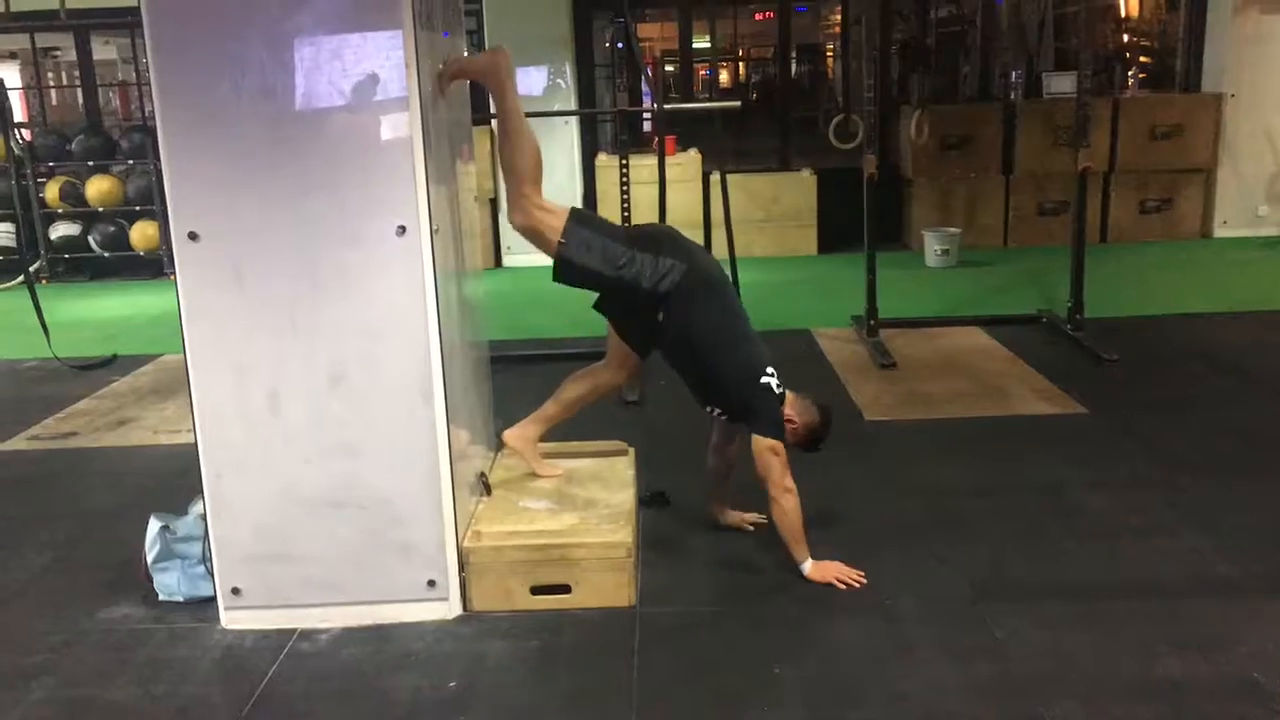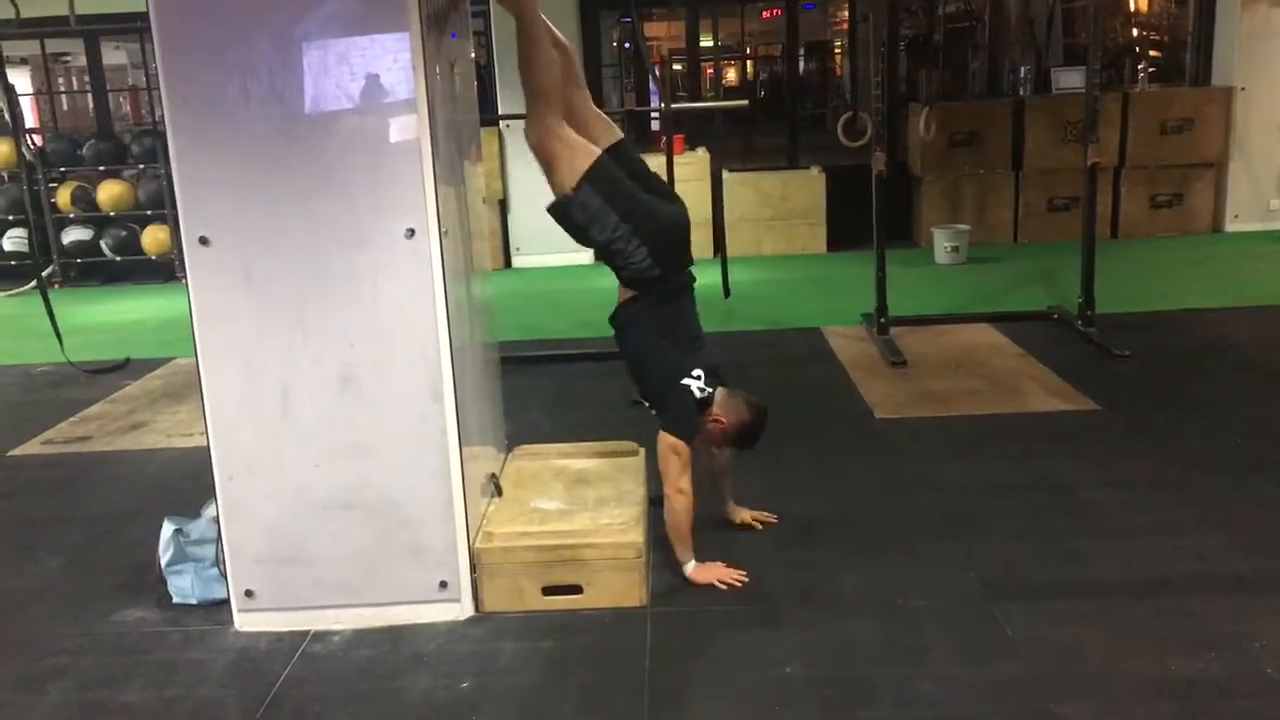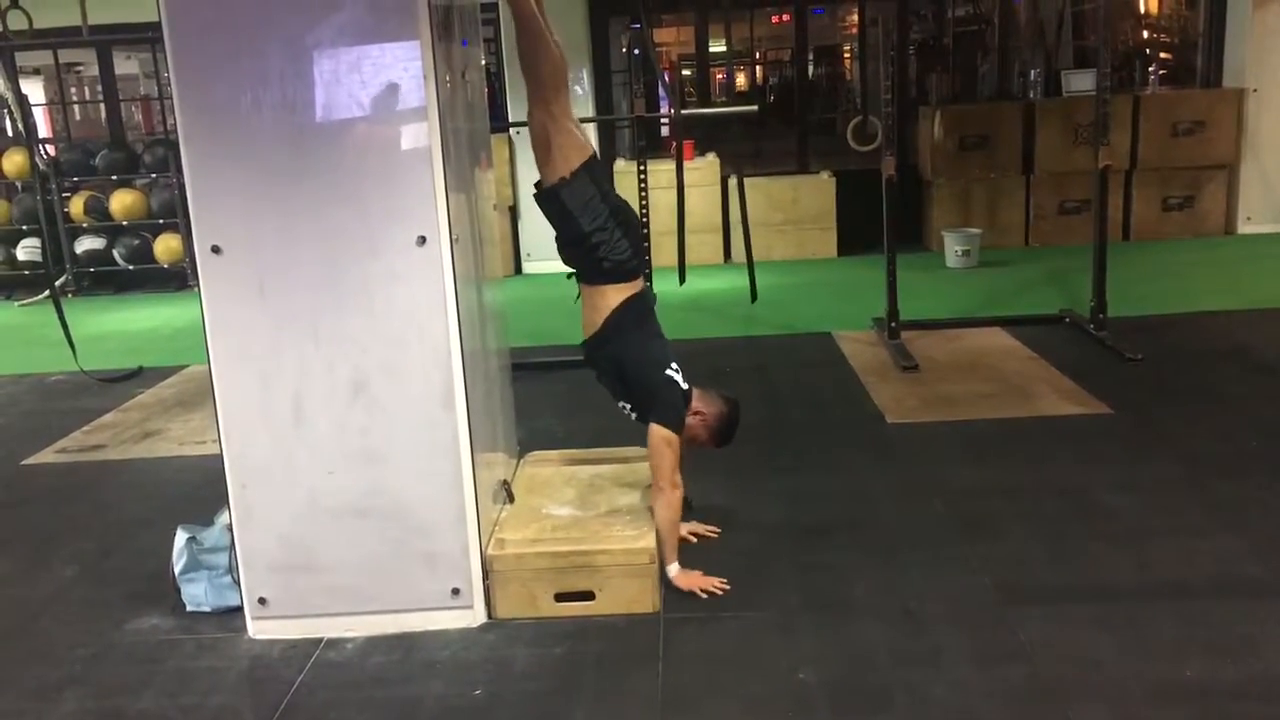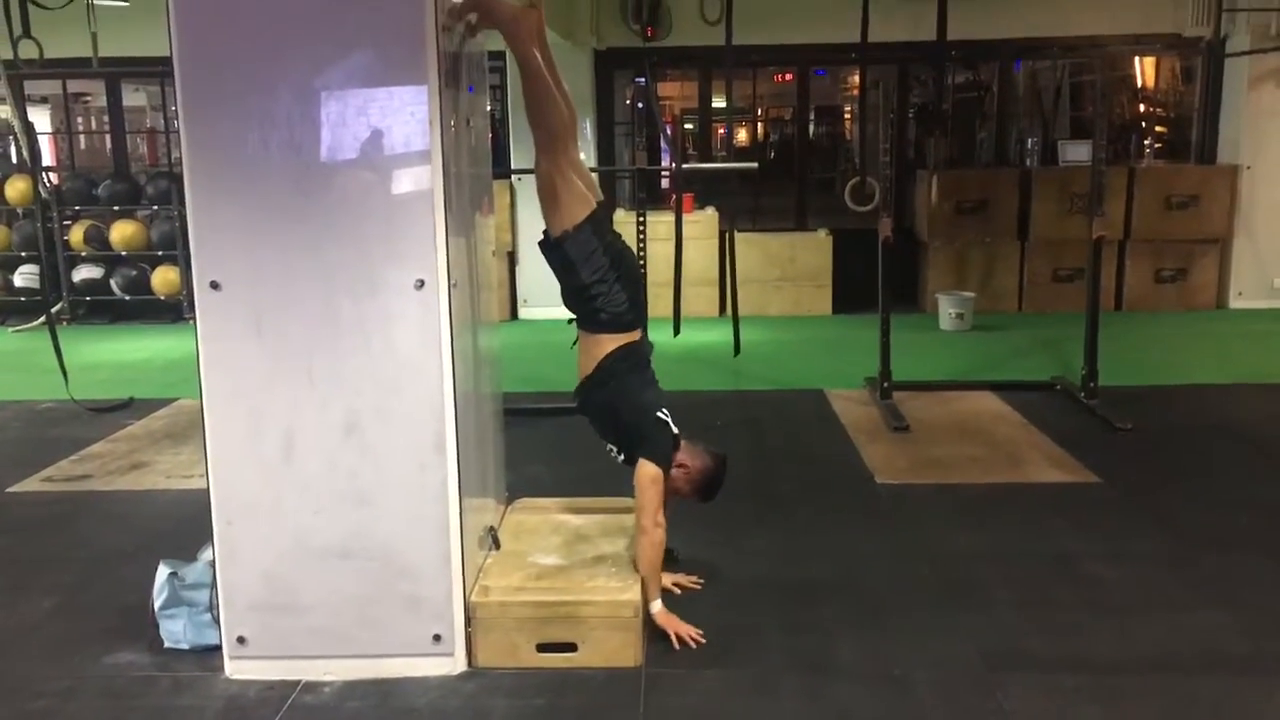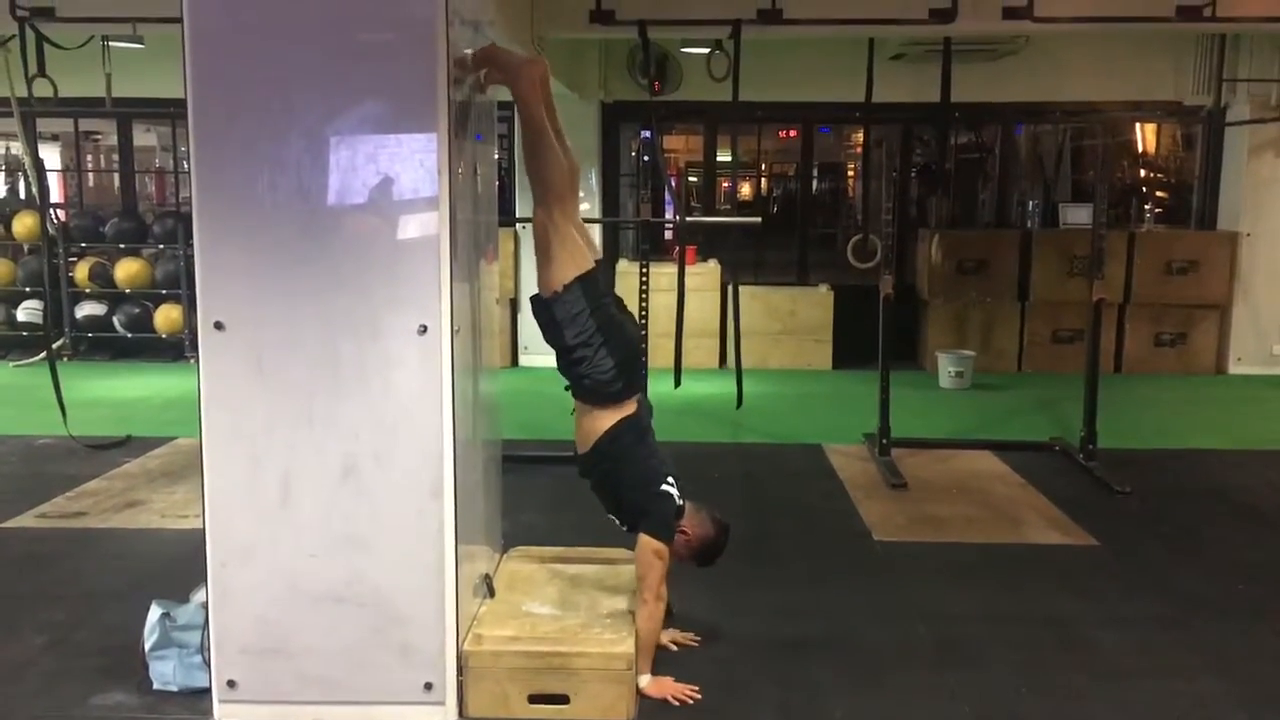
dt=1s
person 1, frame 1
left shoulder: (748, 396)
right shoulder: (763, 404)
left elbow: (723, 441)
right elbow: (781, 490)
left wrist: (721, 508)
right wrist: (808, 565)
left hip: (671, 274)
right hip: (665, 275)
left knee: (617, 369)
right knee: (528, 210)
left ankle: (529, 431)
right ankle: (498, 76)
person 1, frame 2
left shoulder: (707, 387)
right shoulder: (686, 398)
left elbow: (716, 445)
right elbow: (677, 490)
left wrist: (732, 505)
right wrist: (691, 566)
left hip: (660, 228)
right hip: (650, 248)
left knee: (573, 102)
right knee: (549, 128)
person 1, frame 3
left shoulder: (668, 392)
right shoulder: (669, 397)
left elbow: (665, 485)
right elbow: (667, 486)
left wrist: (672, 523)
right wrist: (673, 567)
left hip: (608, 253)
right hip: (607, 256)
left knee: (554, 109)
right knee: (549, 110)
person 1, frame 4
left shoulder: (657, 442)
right shoulder: (657, 443)
left elbow: (650, 525)
right elbow: (650, 525)
left wrist: (656, 573)
right wrist: (656, 606)
left hip: (610, 303)
right hip: (608, 303)
left knee: (562, 156)
right knee: (556, 157)
person 1, frame 5
left shoulder: (658, 506)
right shoulder: (660, 511)
left elbow: (648, 596)
right elbow: (650, 595)
left wrist: (656, 631)
right wrist: (645, 674)
left hip: (608, 360)
right hip: (603, 365)
left knee: (563, 212)
right knee: (556, 212)
right ankle: (523, 84)
